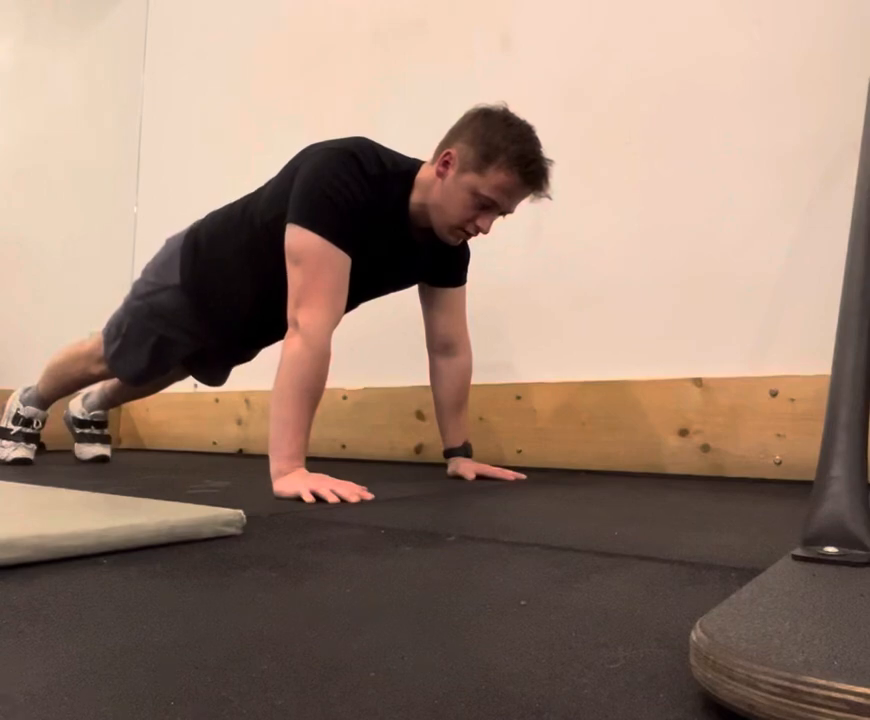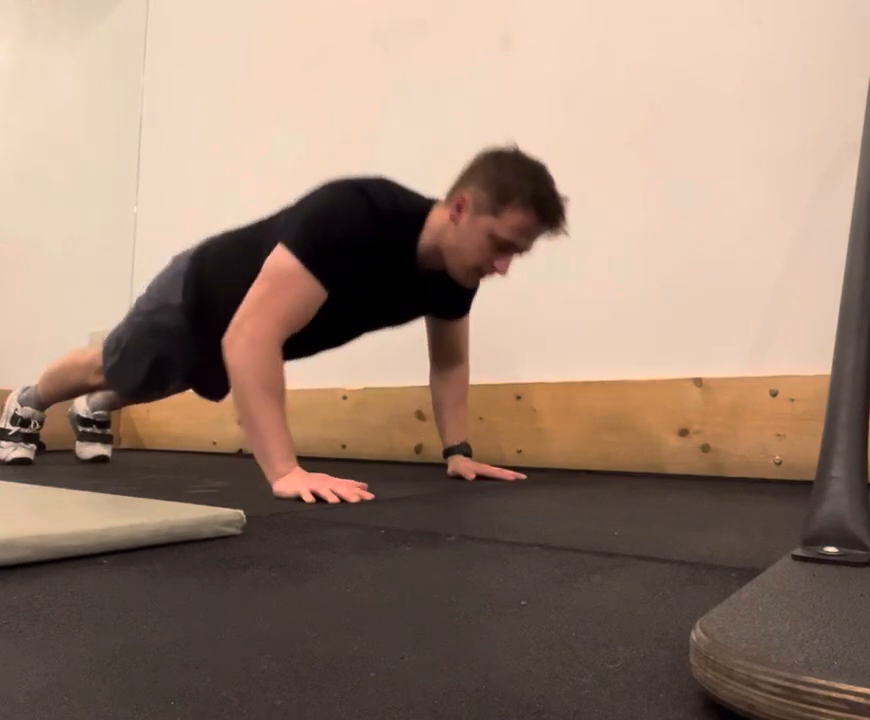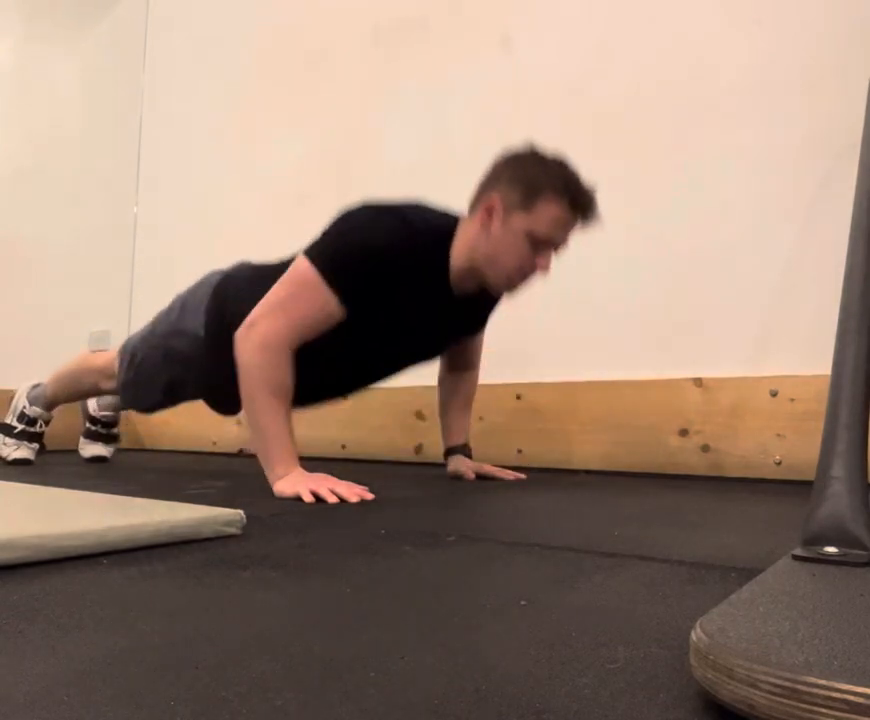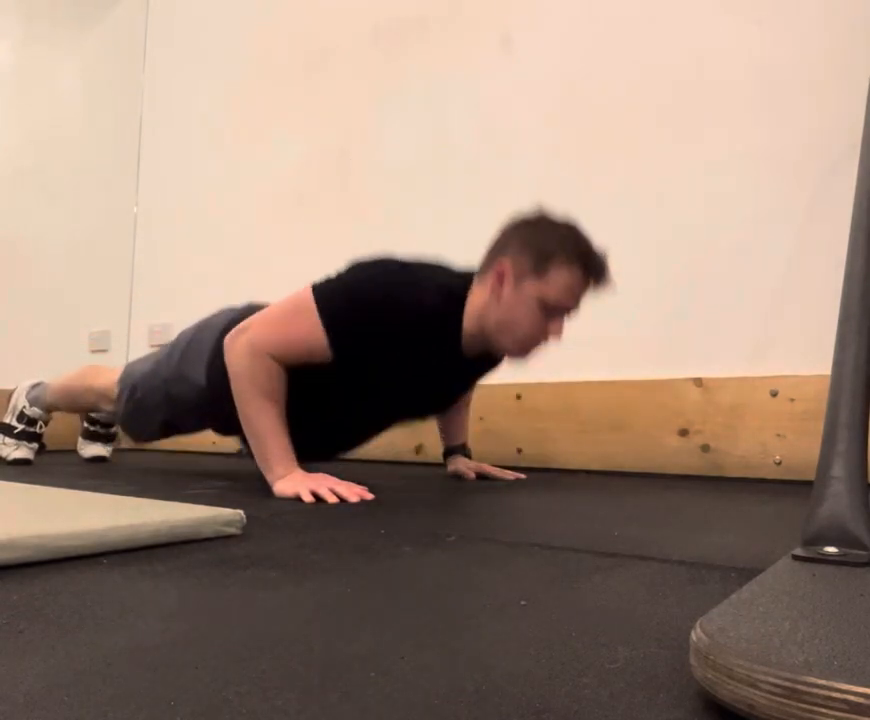
dt=0.7s
person 1, frame 1
left shoulder: (447, 239)
right shoulder: (343, 176)
left elbow: (449, 347)
right elbow: (310, 328)
left wrist: (458, 452)
right wrist: (288, 470)
left hip: (244, 321)
right hip: (193, 280)
left knee: (155, 378)
right knee: (110, 359)
left ankle: (90, 411)
person 1, frame 2
left shoulder: (455, 267)
right shoulder: (354, 220)
left elbow: (450, 361)
right elbow: (249, 337)
left wrist: (457, 451)
right wrist: (283, 471)
left hip: (245, 331)
right hip: (195, 301)
left knee: (151, 388)
right knee: (108, 370)
left ankle: (93, 413)
person 1, frame 3
left shoulder: (480, 282)
right shoulder: (382, 240)
left elbow: (460, 367)
right elbow: (260, 338)
left wrist: (458, 453)
right wrist: (285, 472)
left hip: (265, 345)
right hip: (219, 321)
left knee: (149, 400)
right knee: (124, 380)
left ankle: (102, 417)
person 1, frame 4
left shoulder: (485, 335)
right shoulder: (396, 299)
left elbow: (450, 378)
right elbow: (247, 345)
left wrist: (457, 452)
right wrist: (284, 473)
left hip: (262, 362)
right hip: (222, 364)
right knee: (122, 396)
left ankle: (97, 422)
